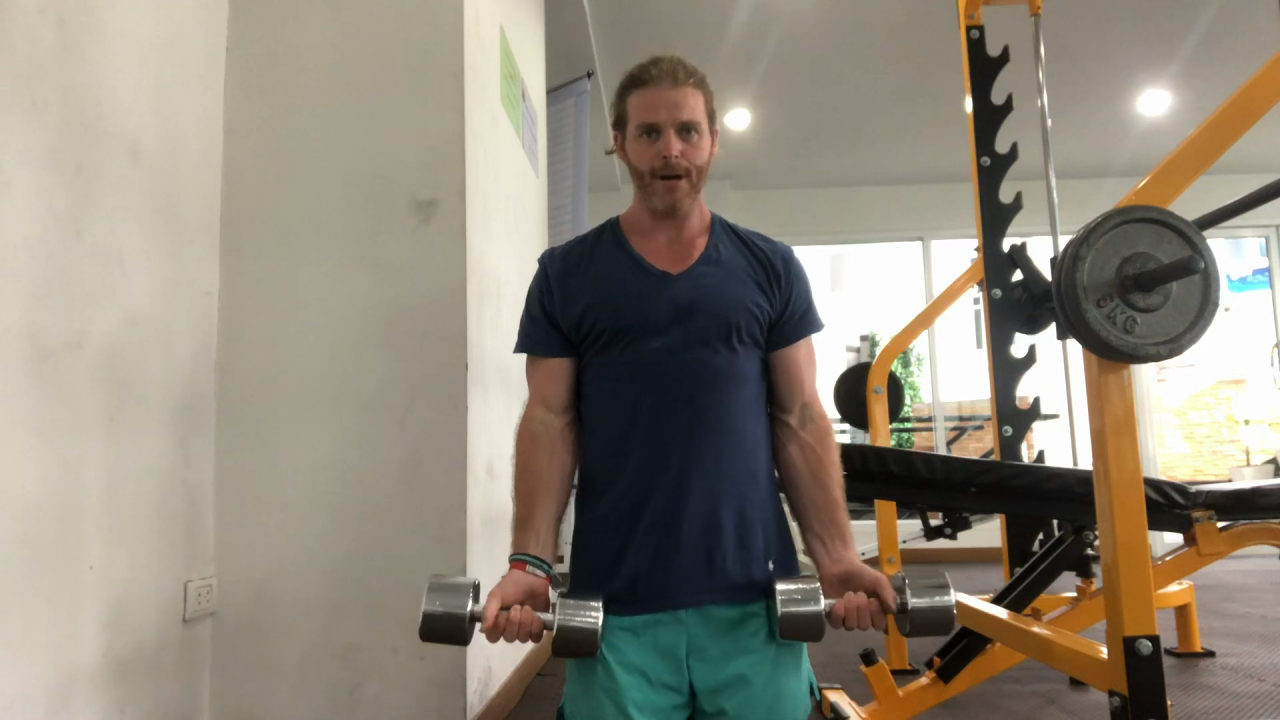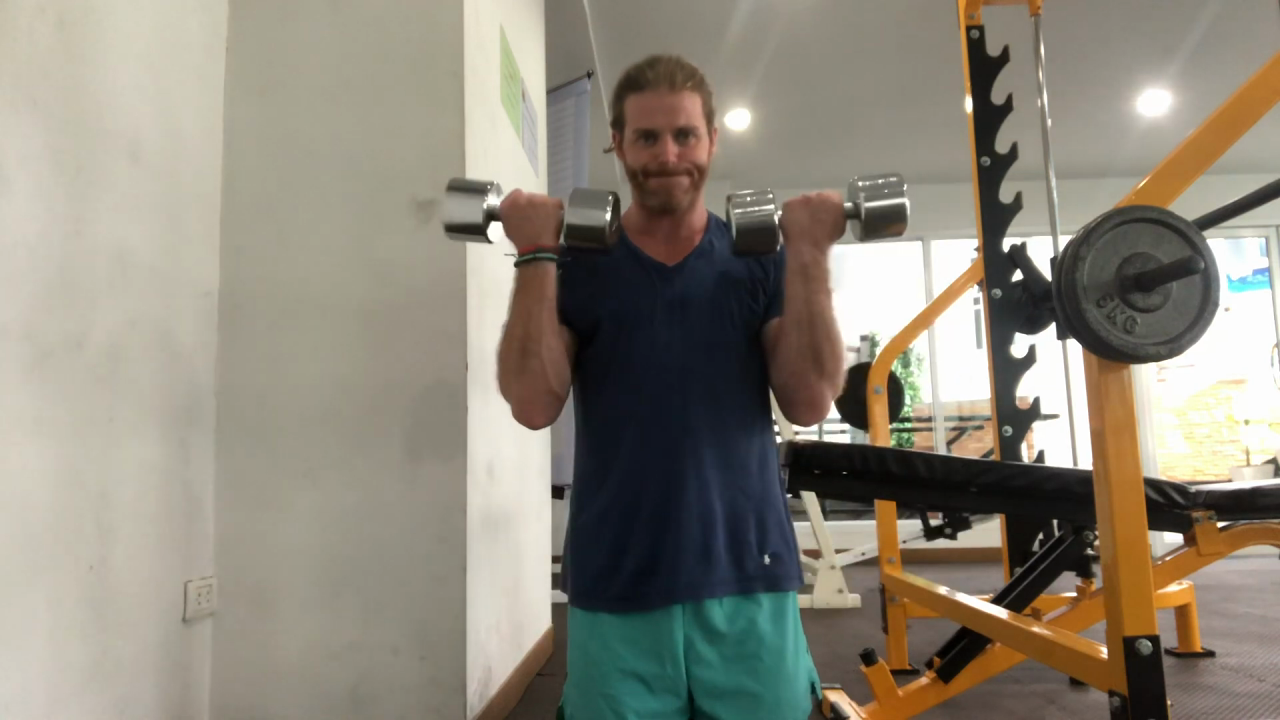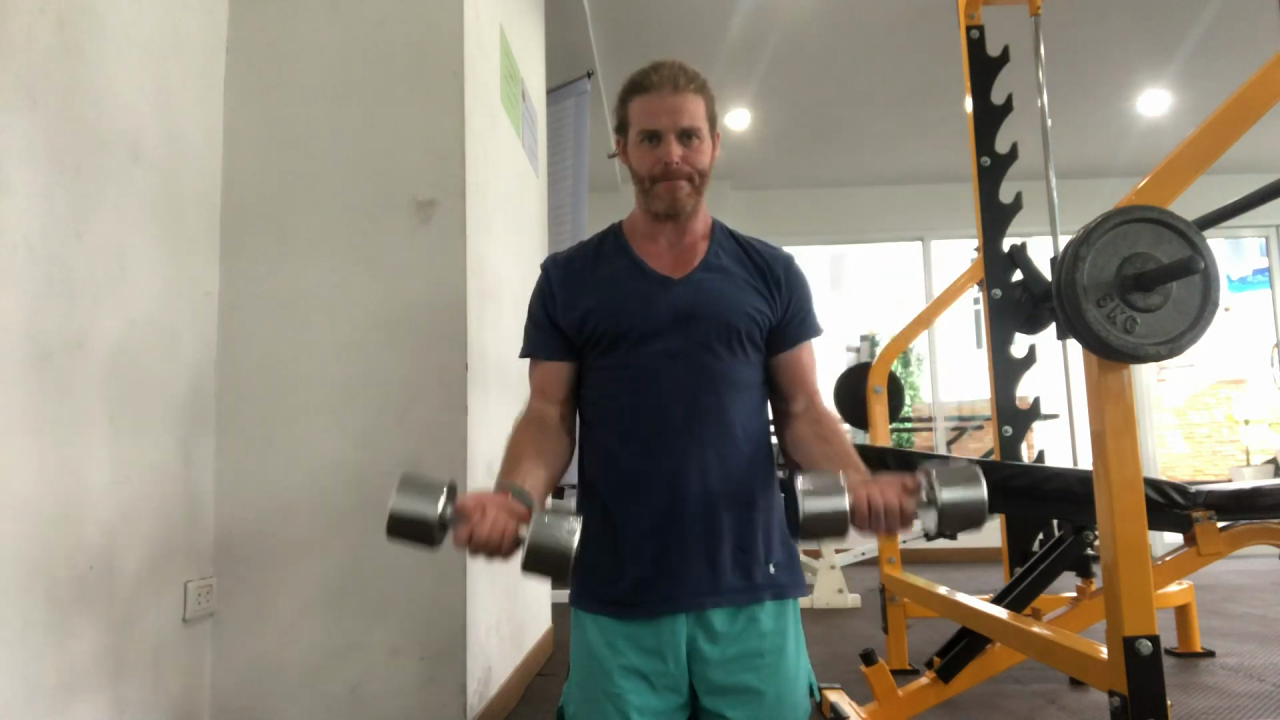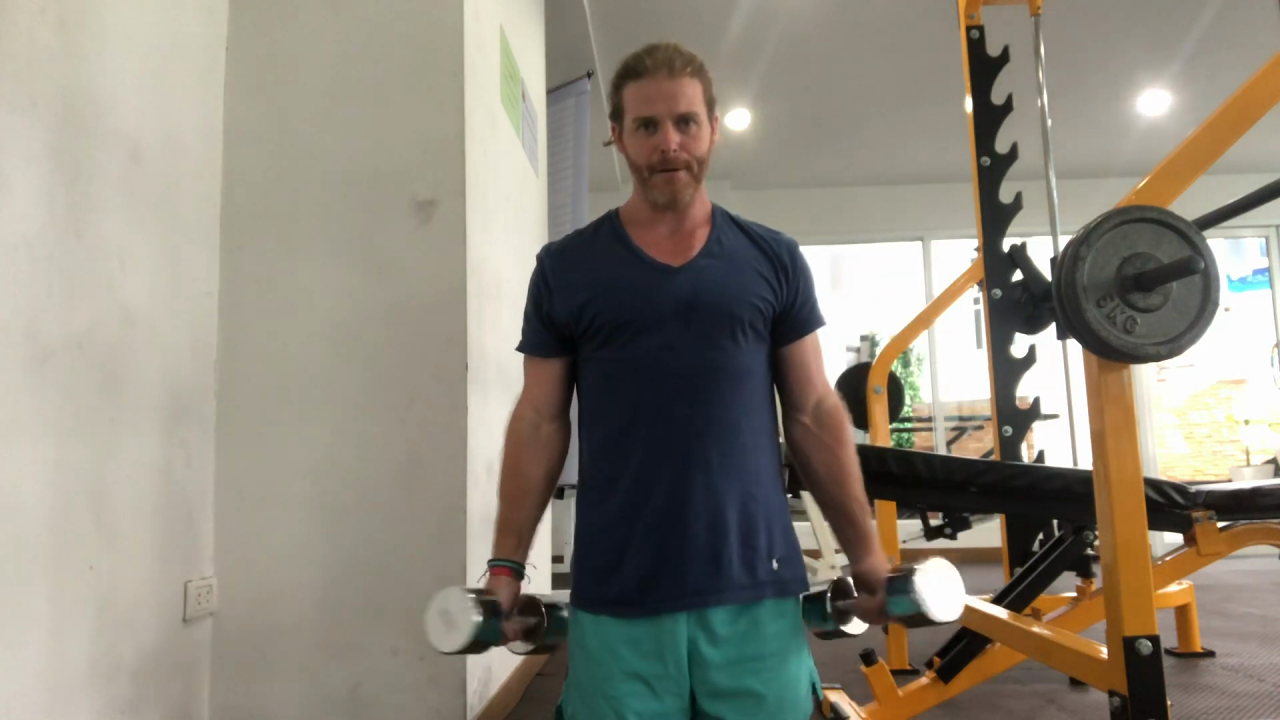
dt=1s
person 1, frame 1
left shoulder: (769, 268)
right shoulder: (566, 273)
left elbow: (799, 419)
right elbow: (550, 421)
left wrist: (836, 556)
right wrist: (531, 560)
left hip: (749, 589)
right hip: (617, 596)
person 1, frame 2
left shoulder: (764, 260)
right shoulder: (574, 263)
left elbow: (809, 401)
right elbow: (533, 403)
left wrist: (809, 255)
right wrist: (535, 256)
left hip: (745, 572)
right hip: (617, 580)
person 1, frame 3
left shoulder: (770, 272)
right shoulder: (569, 277)
left elbow: (801, 411)
right elbow: (550, 415)
left wrist: (854, 483)
right wrist: (515, 495)
left hip: (750, 586)
right hip: (617, 594)
person 1, frame 4
left shoulder: (772, 260)
right shoulder: (565, 268)
left elbow: (813, 413)
right elbow: (540, 421)
left wrist: (864, 549)
right wrist: (506, 565)
left hip: (754, 585)
right hip: (617, 593)
